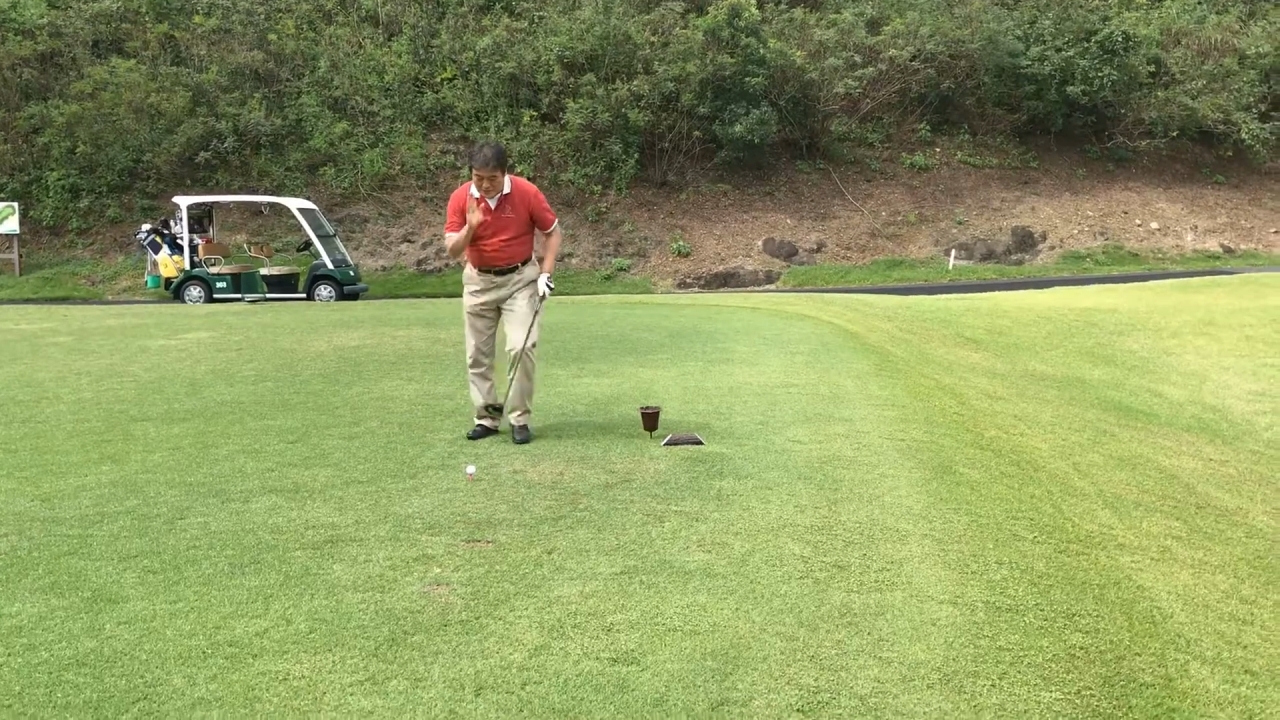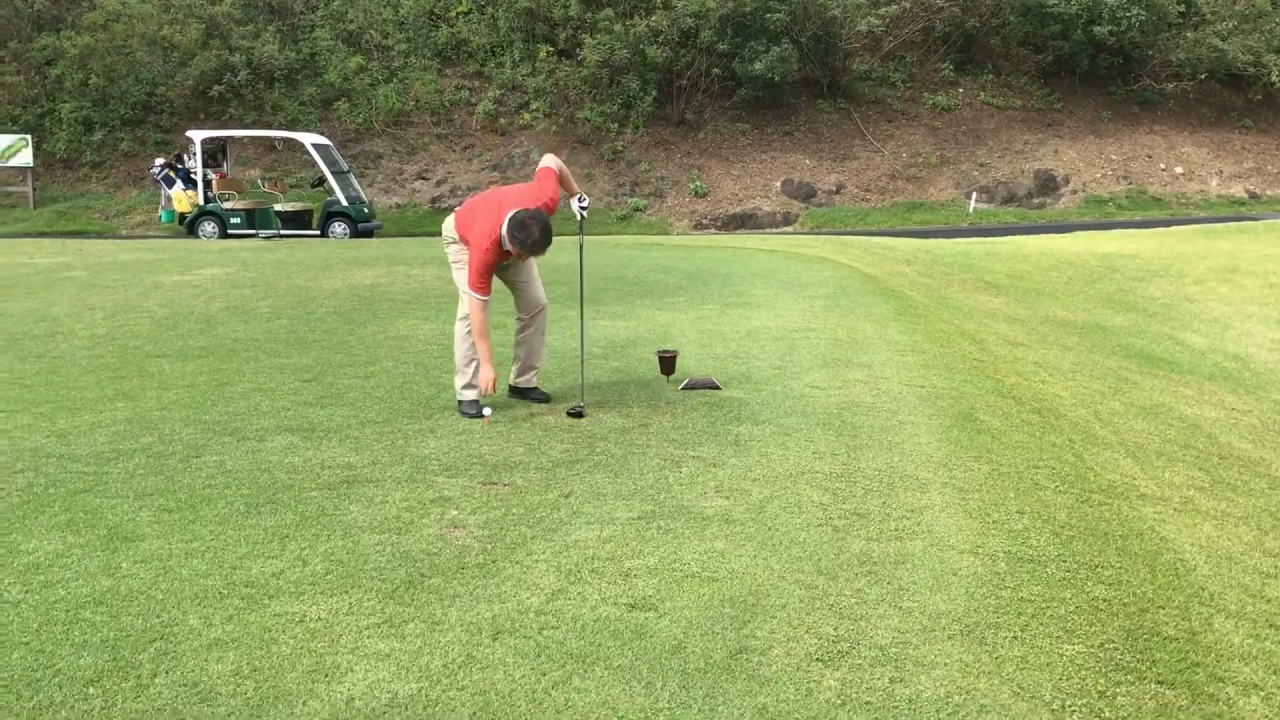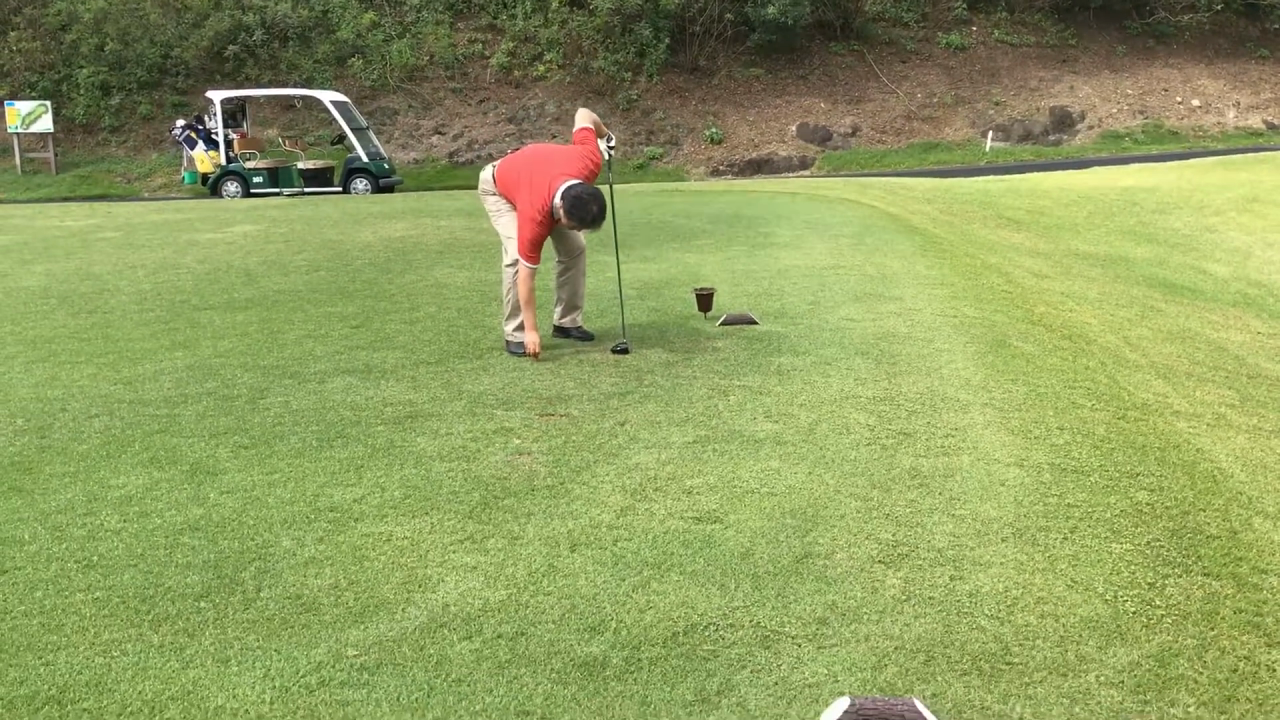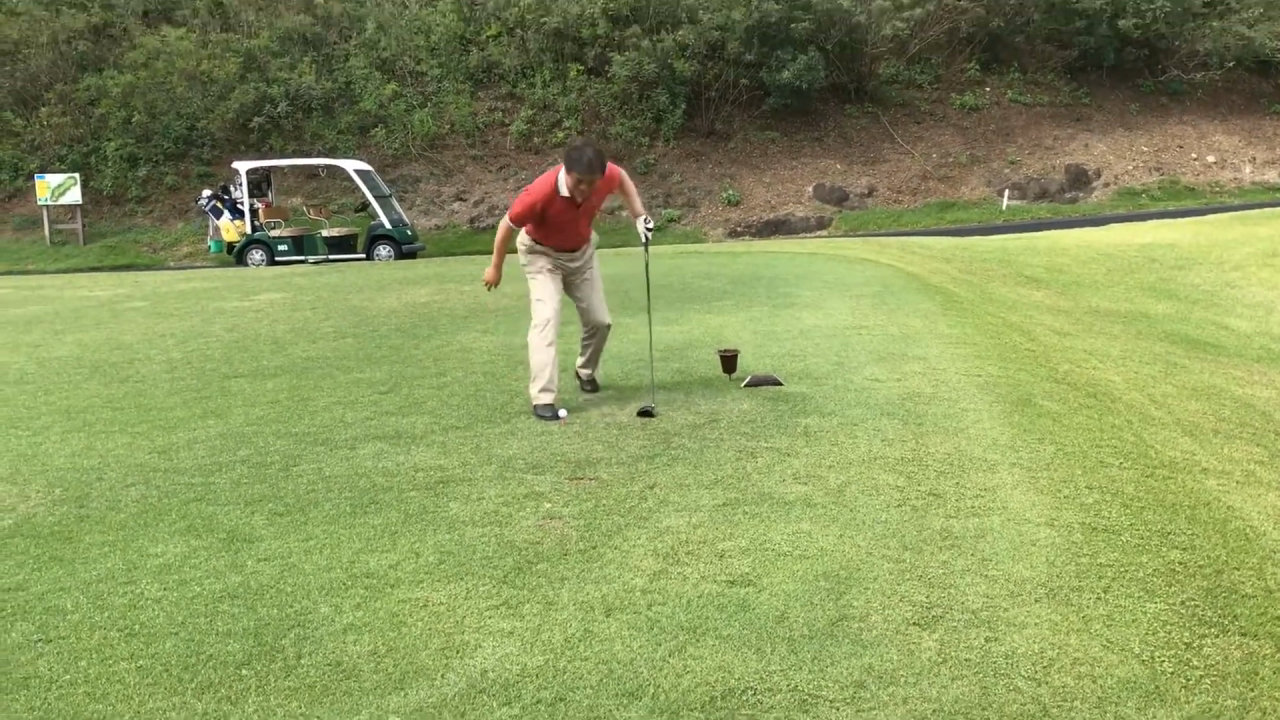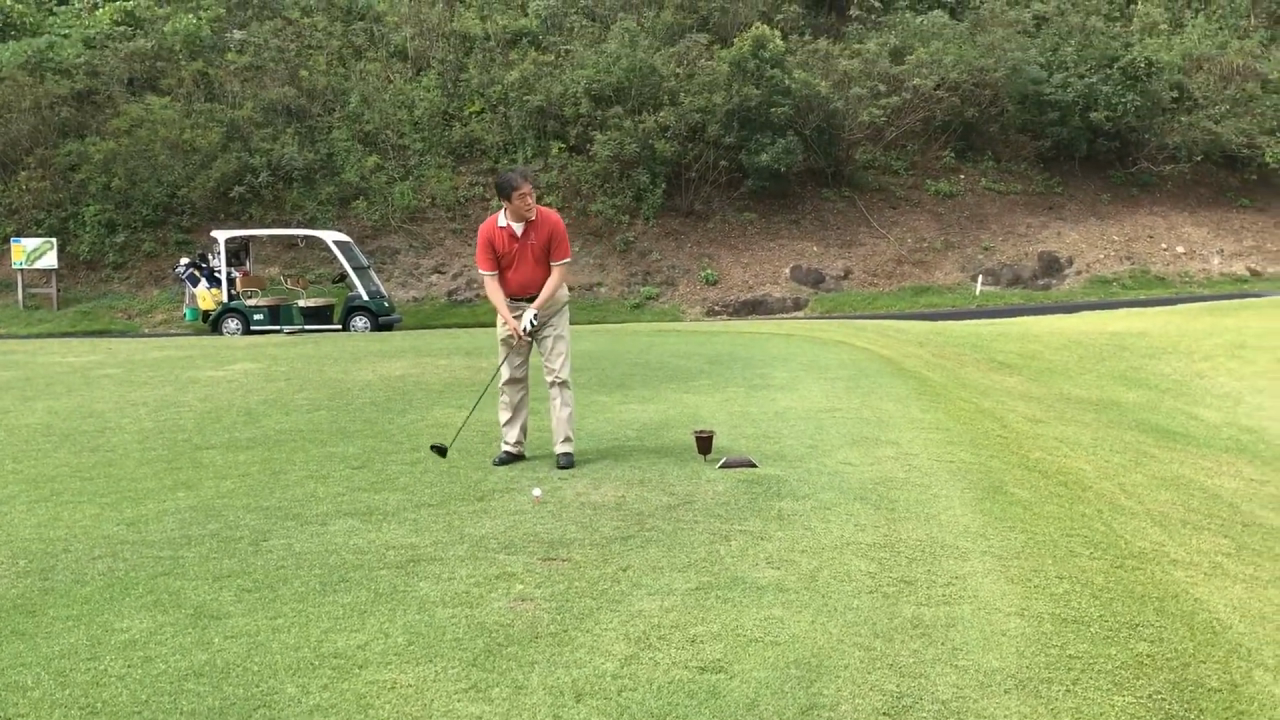
dt=1s
person 1, frame 1
left shoulder: (527, 193)
right shoulder: (460, 199)
left elbow: (553, 232)
right elbow: (452, 249)
left wrist: (545, 273)
right wrist: (469, 228)
left hip: (521, 278)
right hip: (479, 281)
left knee: (521, 345)
right knee: (478, 355)
left ankle: (519, 417)
right ankle: (486, 418)
person 1, frame 2
left shoulder: (545, 201)
right shoulder: (485, 246)
left elbow: (551, 160)
right elbow: (478, 310)
left wrist: (575, 194)
right wrist: (486, 366)
left hip: (514, 239)
right hip: (463, 239)
left knee: (535, 303)
right knee: (469, 309)
left ankle: (524, 382)
right ankle: (468, 393)
person 1, frame 3
left shoulder: (590, 163)
right shoulder: (536, 215)
left elbow: (583, 115)
right elbow: (526, 274)
left wrist: (605, 136)
right wrist: (531, 330)
left hip: (540, 175)
right hip: (498, 187)
left knee: (574, 248)
right knee: (517, 256)
left ankle: (567, 322)
right ankle: (516, 334)
person 1, frame 4
left shoulder: (605, 175)
right shoulder: (540, 192)
left elbow: (622, 177)
right elbow: (507, 225)
left wrist: (640, 216)
right wrist: (495, 267)
left hip: (581, 252)
right hip: (542, 253)
left knee: (600, 320)
right knee: (547, 317)
left ankle: (586, 371)
right ankle: (543, 397)
person 1, frame 5
left shoulder: (552, 222)
right shoulder: (488, 230)
left elbow: (559, 272)
right elbow: (491, 280)
left wrist: (535, 310)
right wrist: (509, 318)
left hip: (549, 306)
right hip: (511, 307)
left knee: (558, 375)
right knee: (512, 378)
left ankle: (563, 446)
right ankle: (512, 445)
